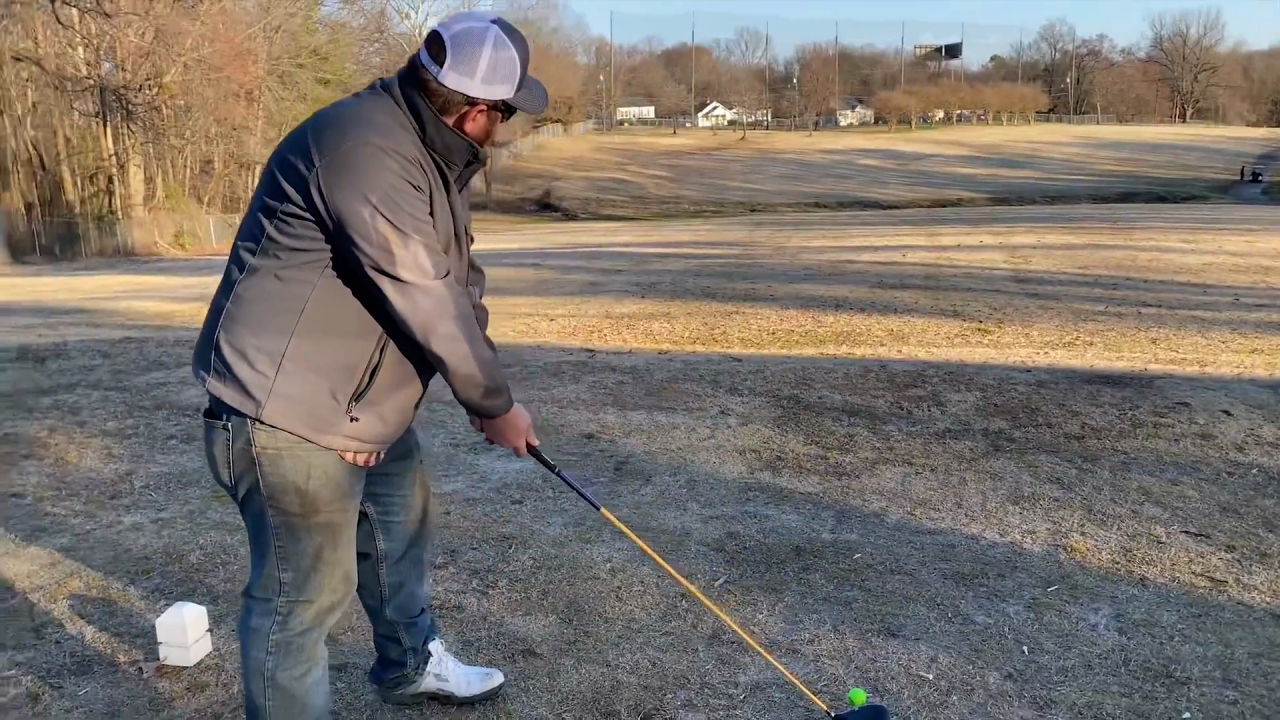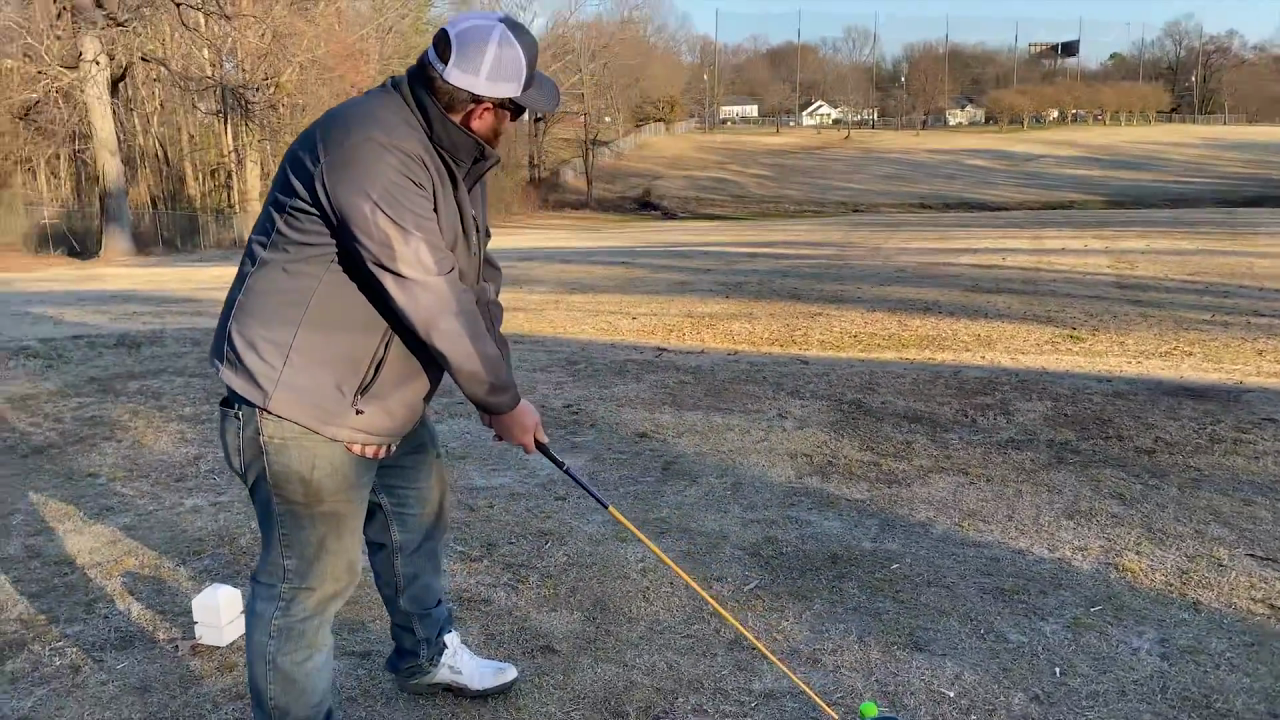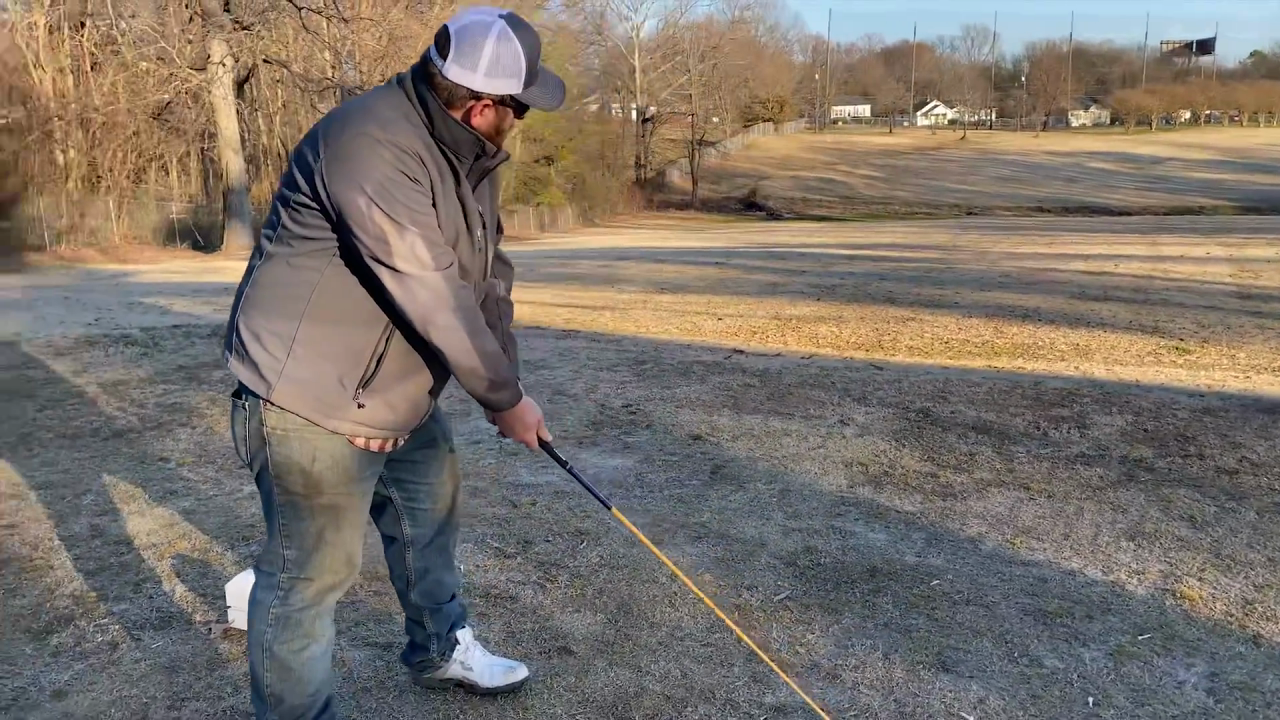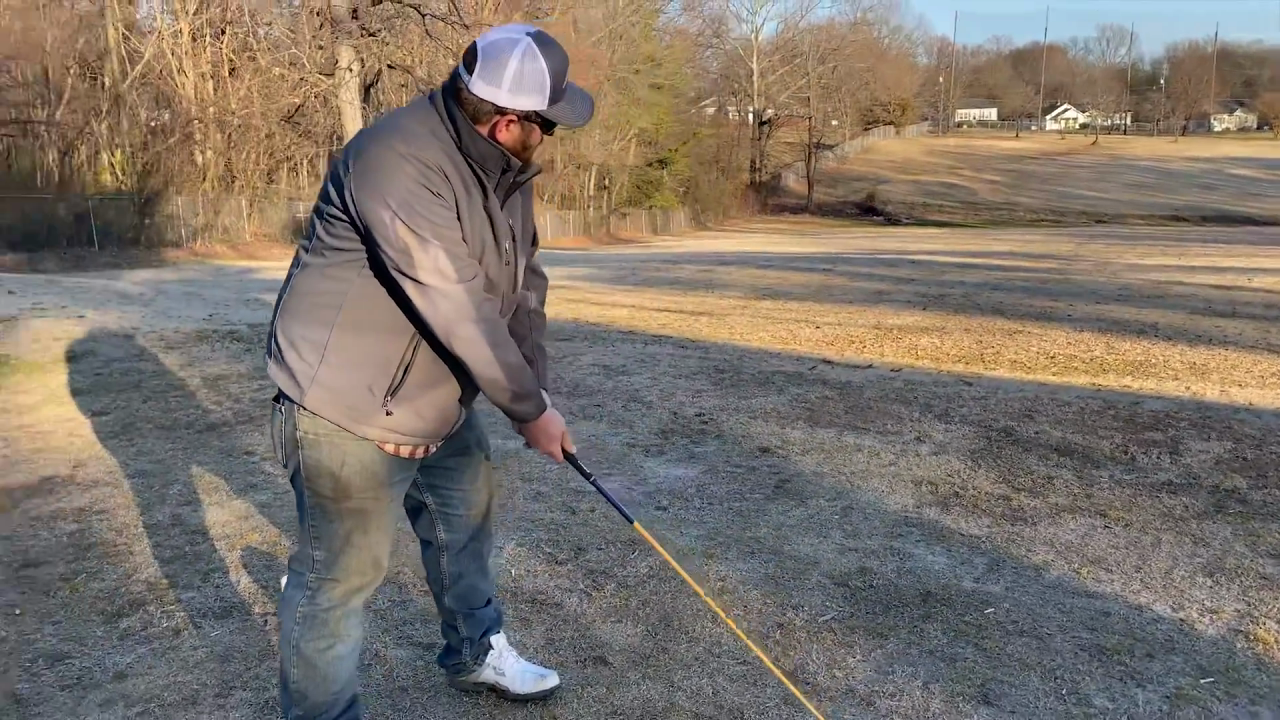
dt=0.4s
person 1, frame 1
left shoulder: (429, 148)
right shoulder: (366, 149)
left elbow: (459, 283)
right elbow: (426, 304)
left wrist: (486, 392)
right wrist: (495, 404)
left hip: (364, 403)
right hip: (290, 413)
left knee: (399, 530)
right knee: (302, 594)
person 1, frame 2
left shoulder: (449, 149)
right shoulder: (371, 148)
left elbow: (475, 276)
right elbow: (432, 301)
left wrist: (496, 384)
right wrist: (502, 400)
left hip: (383, 396)
right hip: (304, 407)
left knee: (415, 520)
right knee: (309, 582)
left ankle: (425, 654)
person 1, frame 3
left shoulder: (466, 149)
right shoulder: (371, 145)
left elbow: (488, 269)
right elbow: (433, 299)
left wrist: (504, 376)
right wrist: (505, 397)
left hip: (399, 392)
right hip: (314, 399)
left knee: (429, 515)
right knee: (311, 572)
left ankle: (440, 649)
person 1, frame 4
left shoulder: (504, 165)
right shoulder: (400, 161)
left elbow: (522, 279)
right elbow: (460, 313)
left wrist: (535, 386)
right wrist: (530, 409)
left hip: (439, 400)
right hip: (350, 408)
left knee: (465, 520)
right knee: (342, 572)
left ankle: (476, 653)
